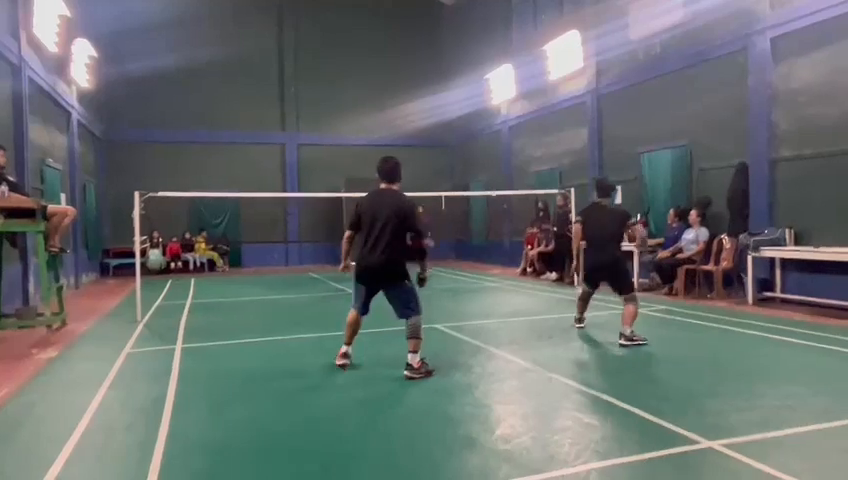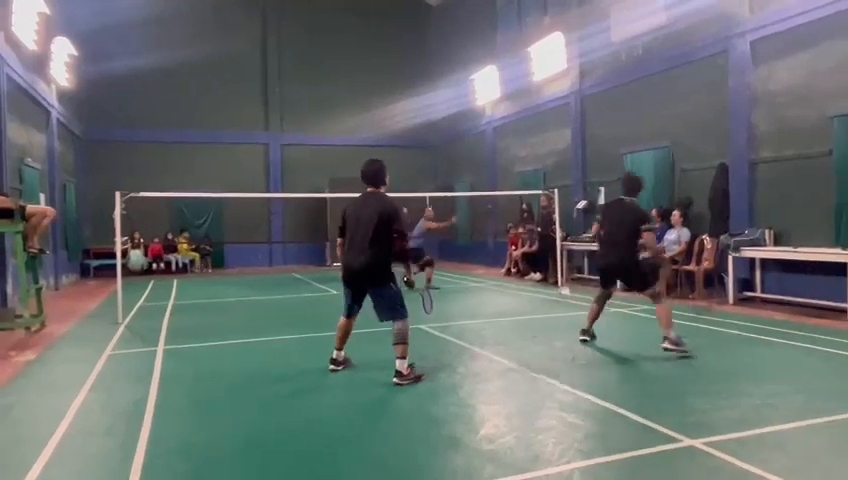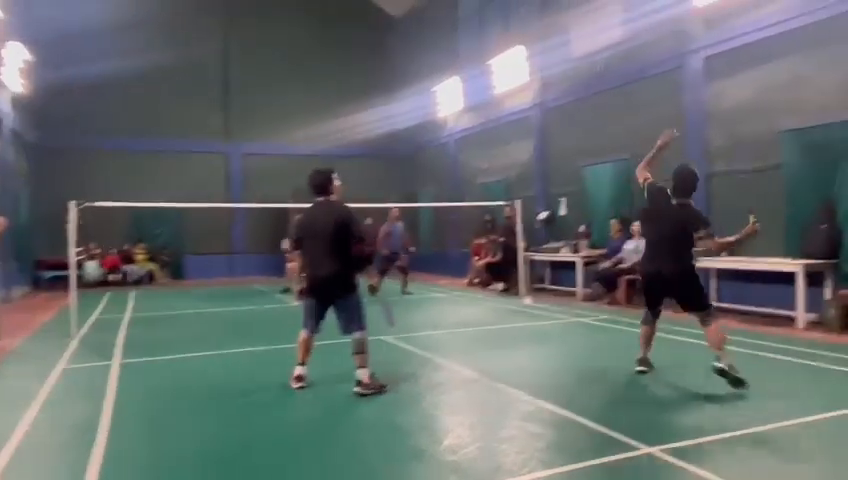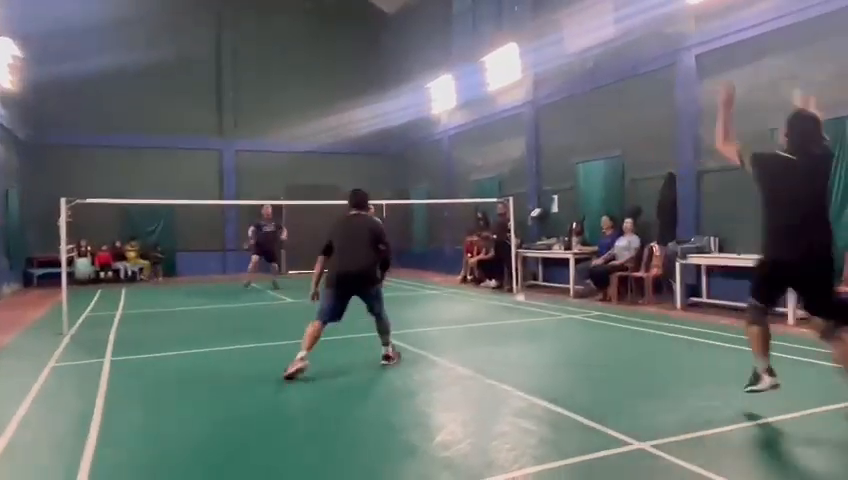
dt=0.5s
person 1, frame 1
left shoulder: (585, 212)
right shoulder: (621, 213)
left elbow: (576, 232)
right elbow: (639, 235)
left wrist: (576, 257)
left hip: (592, 260)
right hip: (613, 260)
left knee: (587, 291)
right knee: (630, 298)
left ankle: (579, 318)
right ankle: (626, 333)
person 1, frame 2
left shoulder: (608, 207)
right shoulder: (640, 214)
left elbow: (595, 232)
right elbow: (650, 243)
left hip: (605, 260)
right hip: (627, 261)
left knee: (603, 294)
right knee: (658, 296)
left ankle: (586, 331)
right ankle: (670, 339)
person 1, frame 3
left shoulder: (656, 195)
right shoulder: (692, 215)
left elbow: (641, 172)
right elbow: (715, 247)
left wrist: (659, 146)
right wrist: (744, 234)
left hip: (651, 270)
right hip: (680, 272)
left knee: (650, 315)
right knee: (708, 318)
left ankle: (643, 359)
right ankle: (722, 361)
person 1, frame 4
left shoulder: (768, 163)
right shoulder: (821, 158)
left elbow: (724, 146)
right elbow: (815, 127)
left wrist: (725, 106)
right wrist: (808, 107)
left hip: (779, 258)
right hip: (818, 257)
left knee: (756, 312)
left ankle: (763, 371)
person 2, frame 1
left shoulder: (364, 202)
right shoulder: (405, 203)
left elbow: (349, 236)
right elbow: (417, 240)
left wrist: (345, 260)
right wrist: (423, 270)
left hip: (365, 267)
right hip: (393, 268)
left knee: (358, 310)
right knee: (413, 312)
left ankle: (344, 352)
right ankle: (414, 363)
person 2, frame 2
left shoulder: (352, 206)
right shoulder: (389, 205)
left elbow: (340, 243)
right elbow: (400, 243)
left hip: (351, 270)
right hip: (377, 270)
left knee: (348, 314)
right knee: (399, 316)
left ankle: (337, 357)
right ankle: (402, 369)
person 2, frame 3
left shoulder: (305, 218)
right shoulder: (342, 212)
left elbow: (300, 254)
right elbow: (359, 249)
left wrist: (302, 281)
right wrist: (363, 270)
left hip: (314, 282)
right hip: (341, 280)
left knee: (308, 328)
right knee: (357, 328)
left ankle: (299, 374)
right ankle: (363, 378)
person 2, frame 4
left shoulder: (338, 226)
right shoulder: (374, 225)
left elbow: (322, 259)
right elbow: (385, 253)
left wrist: (314, 287)
right wrist: (382, 273)
left hip: (339, 276)
right hip: (366, 276)
left knee: (320, 320)
right knee: (379, 313)
left ankle: (300, 359)
right ankle: (388, 353)
